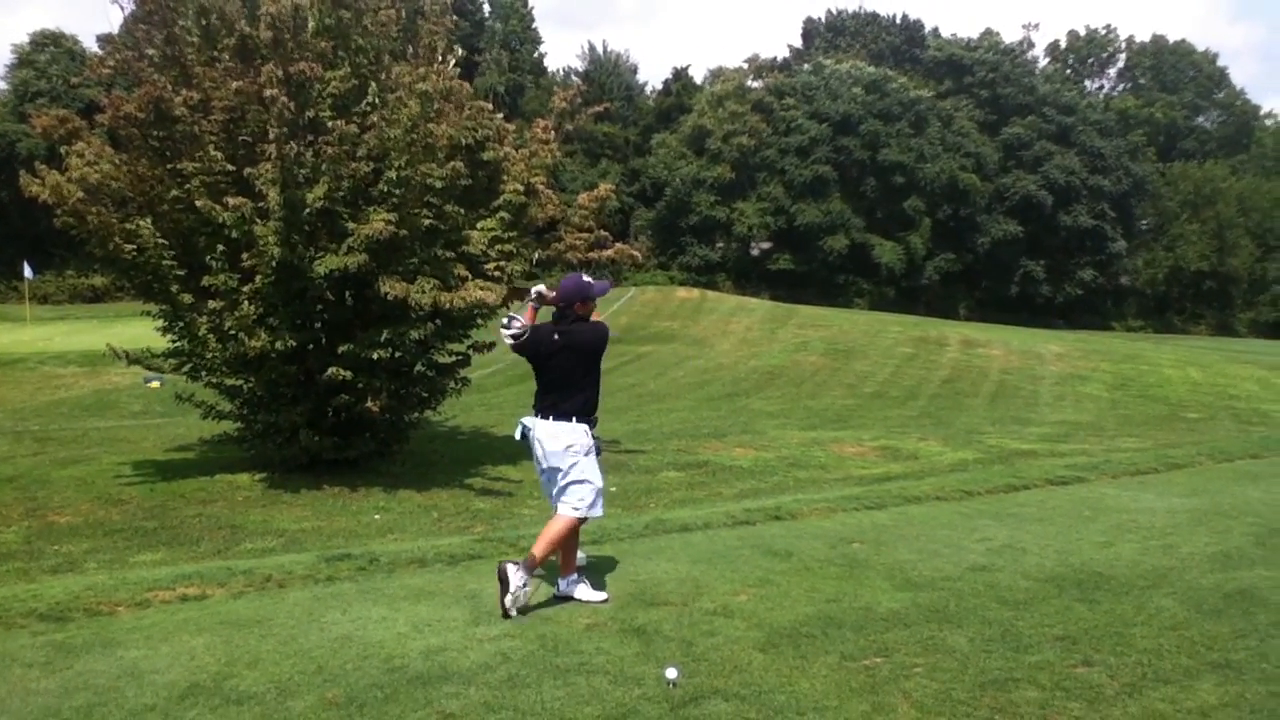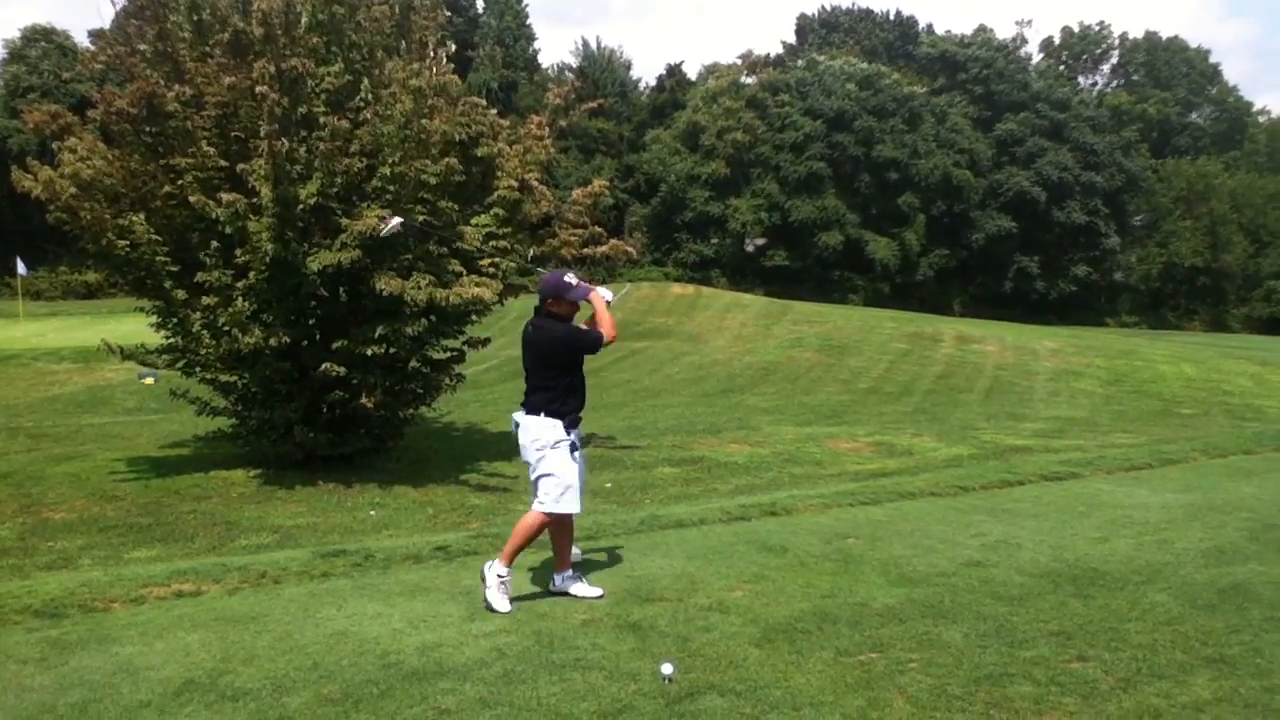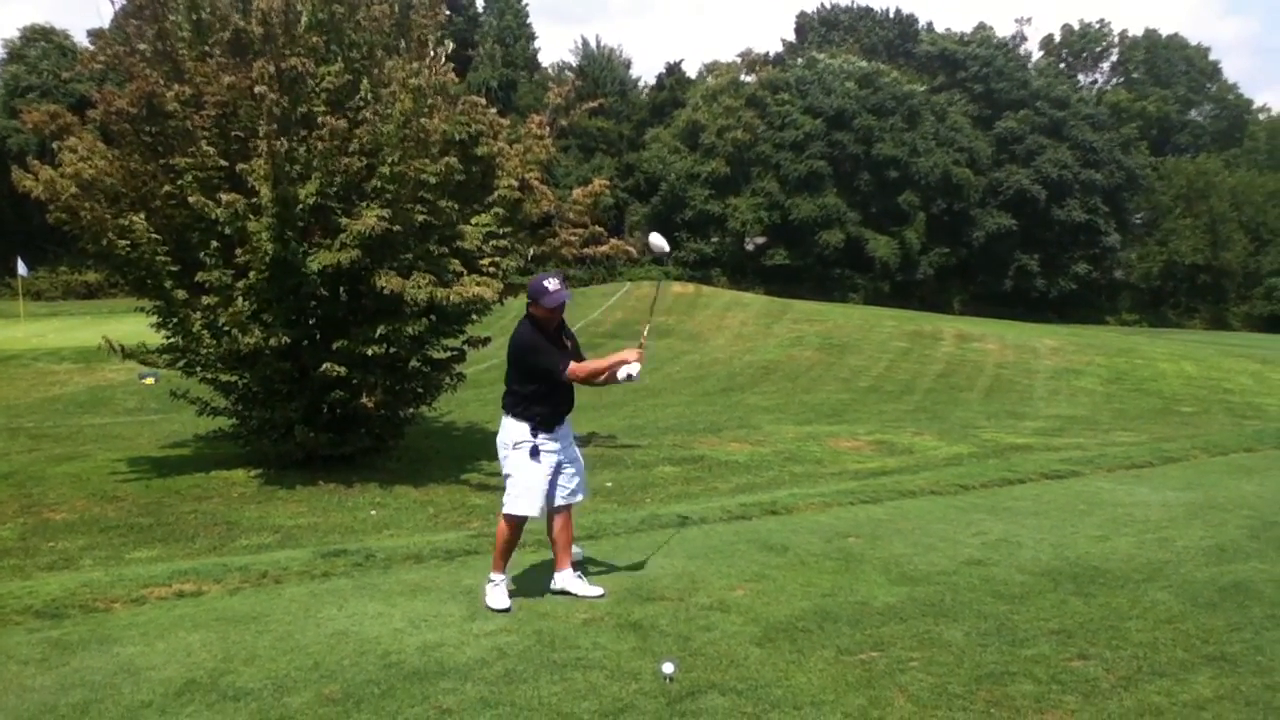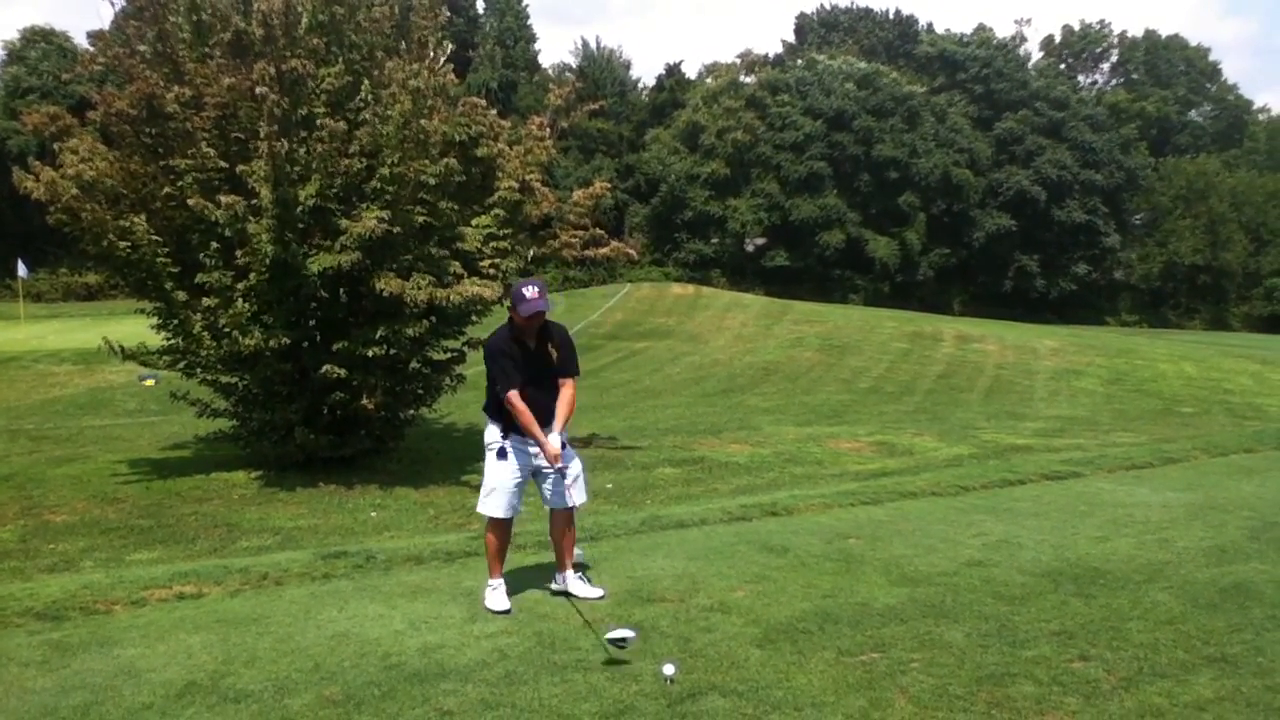
dt=0.2s
person 1, frame 1
left shoulder: (536, 336)
right shoulder: (588, 336)
left elbow: (514, 341)
left wrist: (533, 303)
right wrist: (556, 299)
left hip: (545, 427)
right hip: (572, 434)
left knee: (570, 506)
right knee: (574, 509)
left ankle: (568, 579)
right ankle: (521, 570)
person 1, frame 2
left shoulder: (540, 326)
right shoulder: (554, 332)
right elbow: (606, 334)
left wrist: (592, 301)
right wrist: (599, 300)
left hip: (552, 426)
right hip: (549, 431)
left knee: (563, 504)
right knee: (551, 507)
left ankle: (563, 575)
right ankle: (499, 569)
person 1, frame 3
left shoulder: (559, 329)
right shoulder: (525, 338)
left elbow: (579, 371)
right elbow: (575, 373)
left wrist: (615, 373)
right wrist: (622, 357)
left hip: (559, 430)
right hip: (526, 434)
left knee: (562, 504)
right knee: (520, 509)
left ankle: (564, 574)
right ankle: (497, 579)
person 1, frame 4
left shoulder: (559, 336)
right shoulder: (498, 345)
left elbow: (567, 387)
right elbow: (513, 400)
left wrist: (556, 434)
right wrist: (542, 442)
left hip: (549, 432)
right hip: (509, 437)
left knee: (564, 505)
right knee: (500, 513)
left ankle: (565, 574)
right ankle: (495, 583)
